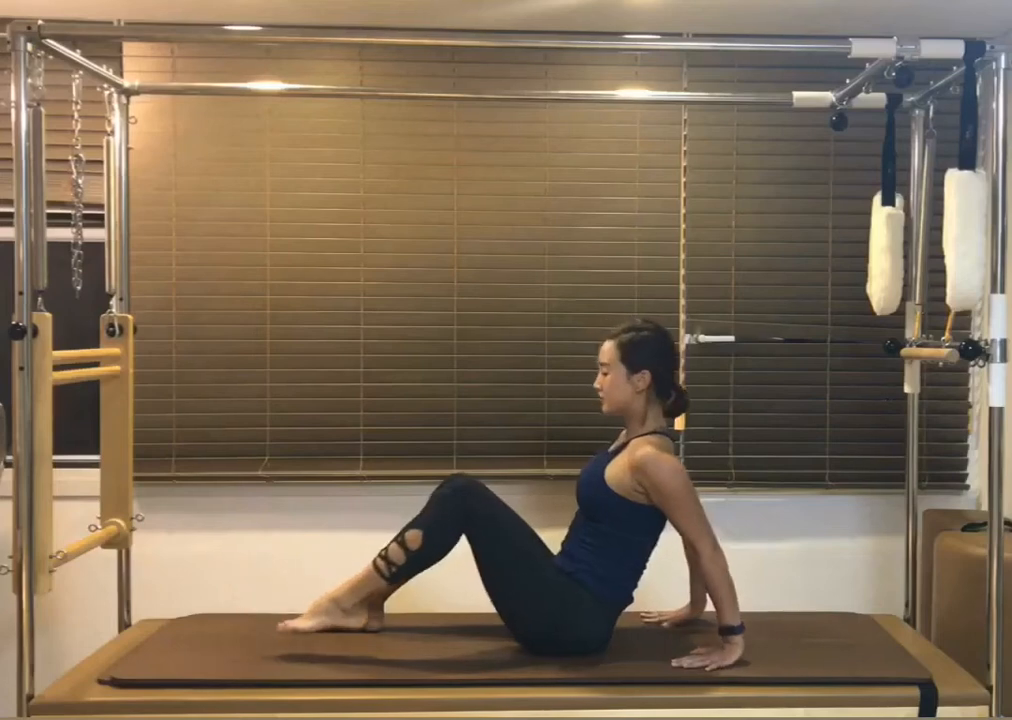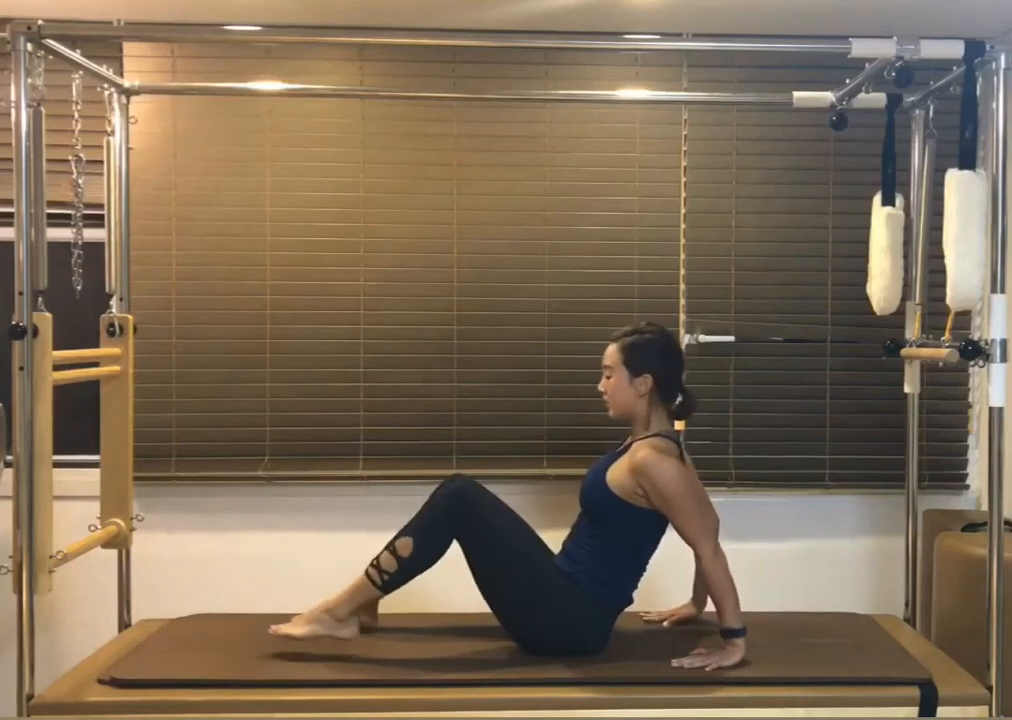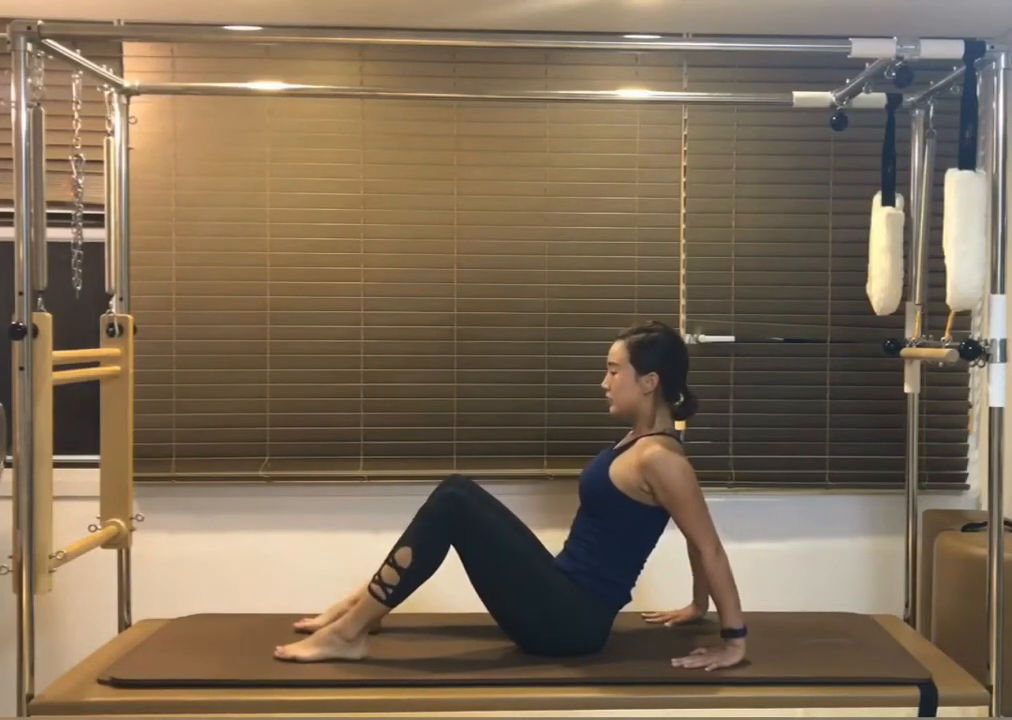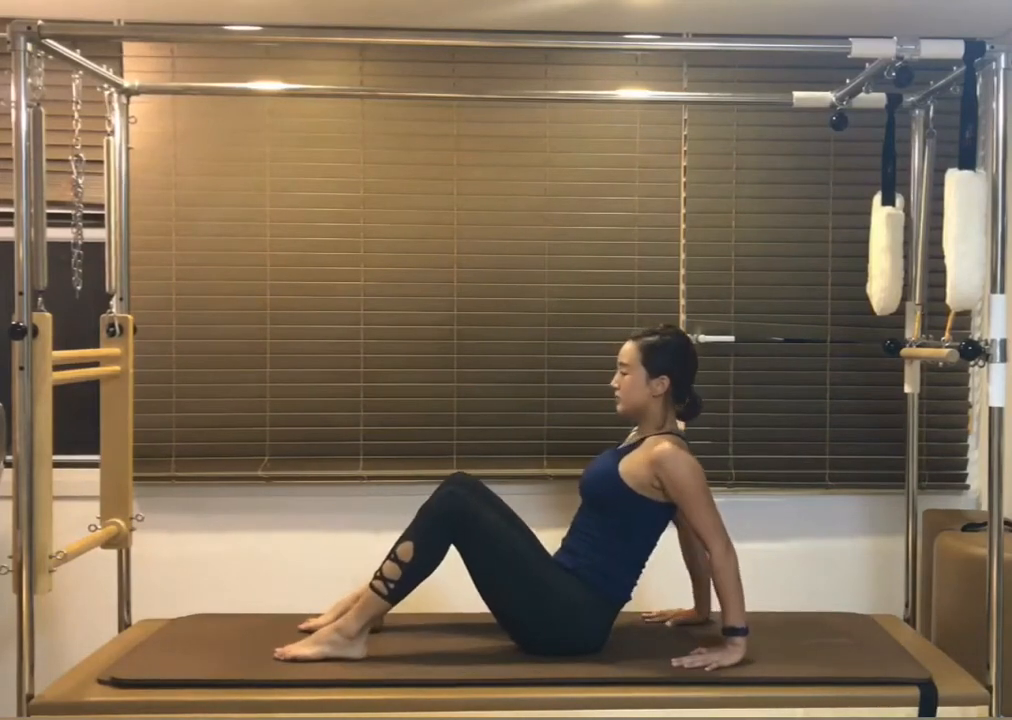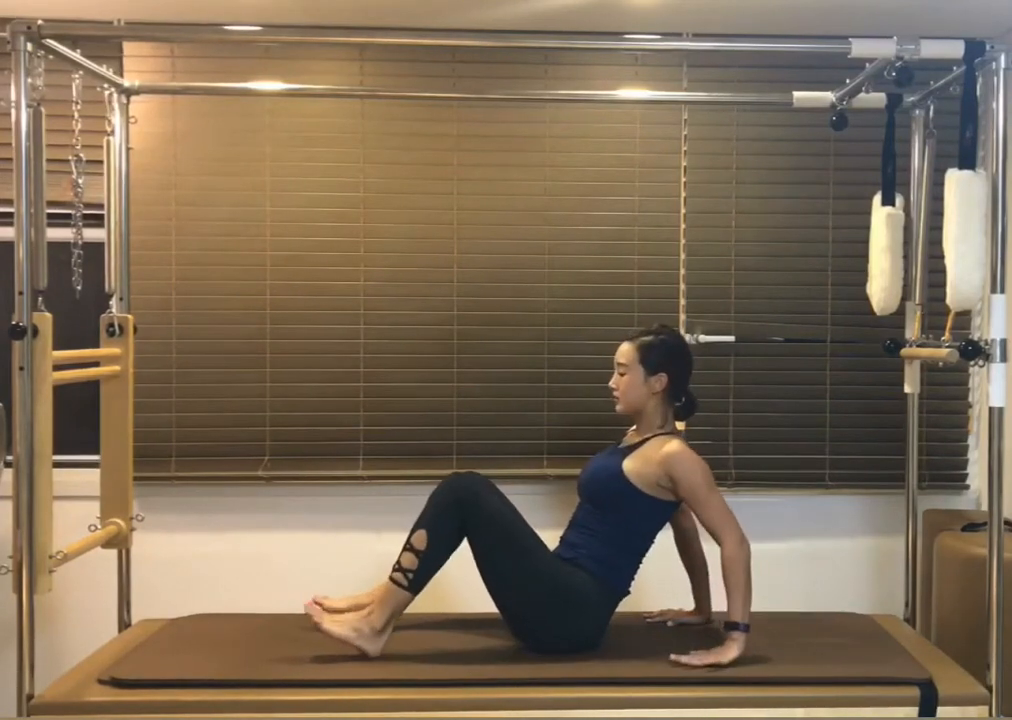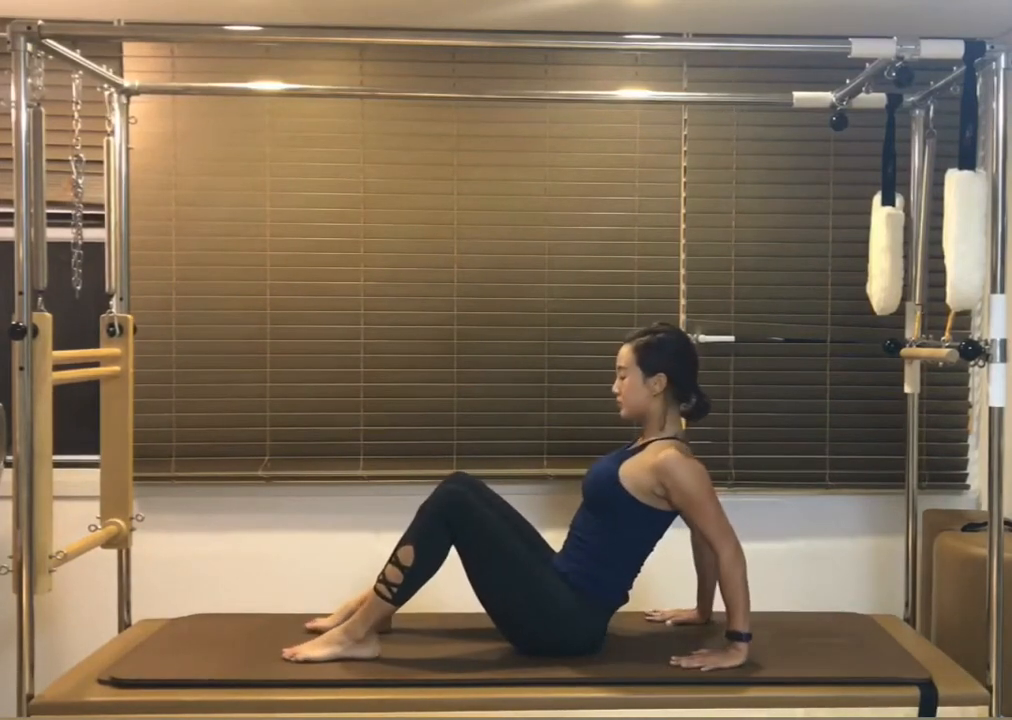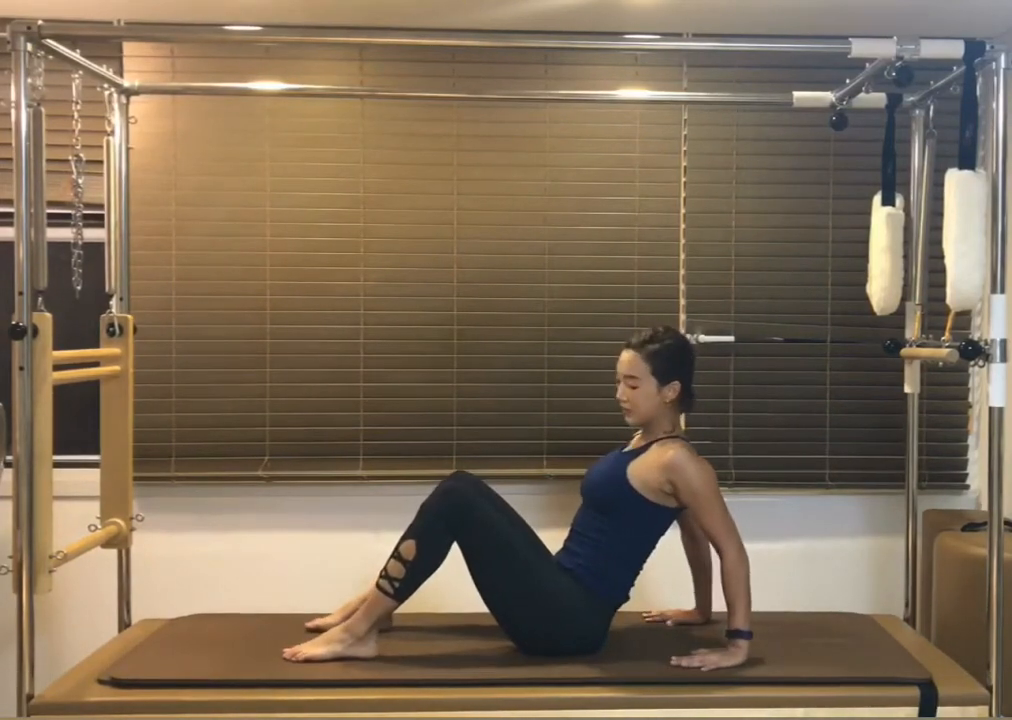
dt=0.7s
person 1, frame 1
left shoulder: (650, 458)
right shoulder: (637, 439)
left elbow: (706, 546)
right elbow: (693, 532)
left wrist: (731, 638)
right wrist: (694, 606)
left hip: (571, 621)
right hip: (564, 597)
left knee: (462, 499)
right knee: (459, 489)
left ankle: (346, 603)
right ankle: (368, 601)
person 1, frame 2
left shoulder: (651, 461)
right shoulder: (654, 443)
left elbow: (709, 548)
right elbow: (710, 518)
left wrist: (734, 640)
right wrist: (696, 603)
left hip: (568, 622)
right hip: (563, 595)
left knee: (457, 502)
right knee: (460, 492)
left ankle: (341, 613)
right ankle: (361, 598)
person 1, frame 3
left shoulder: (659, 458)
right shoulder: (642, 439)
left elbow: (710, 548)
right elbow: (694, 537)
left wrist: (734, 640)
right wrist: (697, 606)
left hip: (569, 621)
right hip: (561, 596)
left knee: (451, 509)
right knee: (458, 492)
left ankle: (347, 634)
right ankle: (365, 603)
person 1, frame 4
left shoulder: (666, 457)
right shoulder: (642, 439)
left elbow: (719, 546)
right elbow: (689, 531)
left wrist: (735, 639)
right wrist: (700, 609)
left hip: (570, 620)
right hip: (560, 595)
left knee: (451, 506)
right knee: (462, 489)
left ankle: (349, 632)
right ankle: (367, 602)
person 1, frame 5
left shoulder: (672, 457)
right shoulder: (637, 440)
left elbow: (734, 541)
right elbow: (687, 532)
left wrist: (735, 636)
right wrist: (701, 610)
left hip: (569, 612)
right hip: (560, 595)
left knee: (461, 492)
right knee: (469, 486)
left ankle: (375, 625)
right ankle: (383, 600)
person 1, frame 6
left shoulder: (670, 463)
right shoulder: (651, 444)
left elbow: (728, 548)
right elbow: (701, 535)
left wrist: (737, 643)
right wrist: (702, 610)
left hip: (564, 621)
right hip: (559, 591)
left knee: (451, 507)
right knee: (461, 489)
left ankle: (356, 635)
right ankle: (373, 606)
person 1, frame 7
left shoulder: (677, 461)
right shoulder: (644, 442)
left elbow: (731, 549)
right elbow: (693, 532)
left wrist: (737, 642)
right wrist: (700, 611)
left hip: (569, 620)
right hip: (560, 593)
left knee: (453, 502)
right knee: (463, 486)
left ankle: (358, 632)
right ankle: (374, 603)
